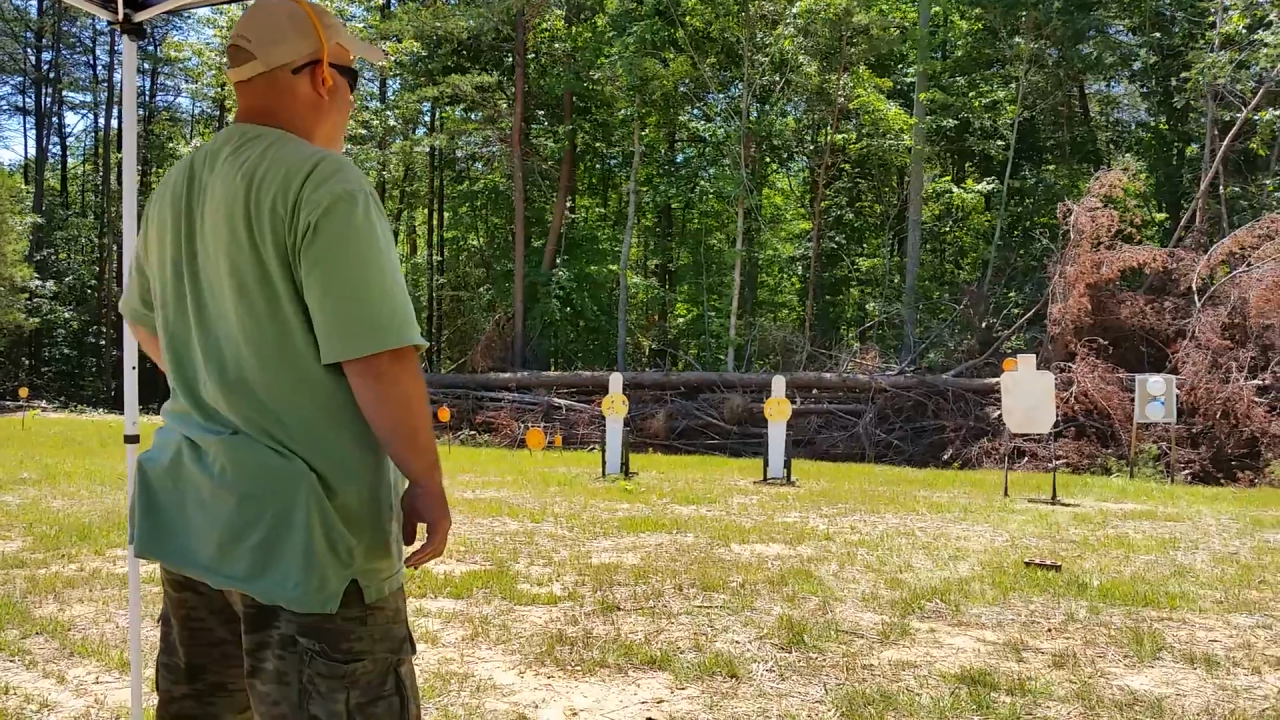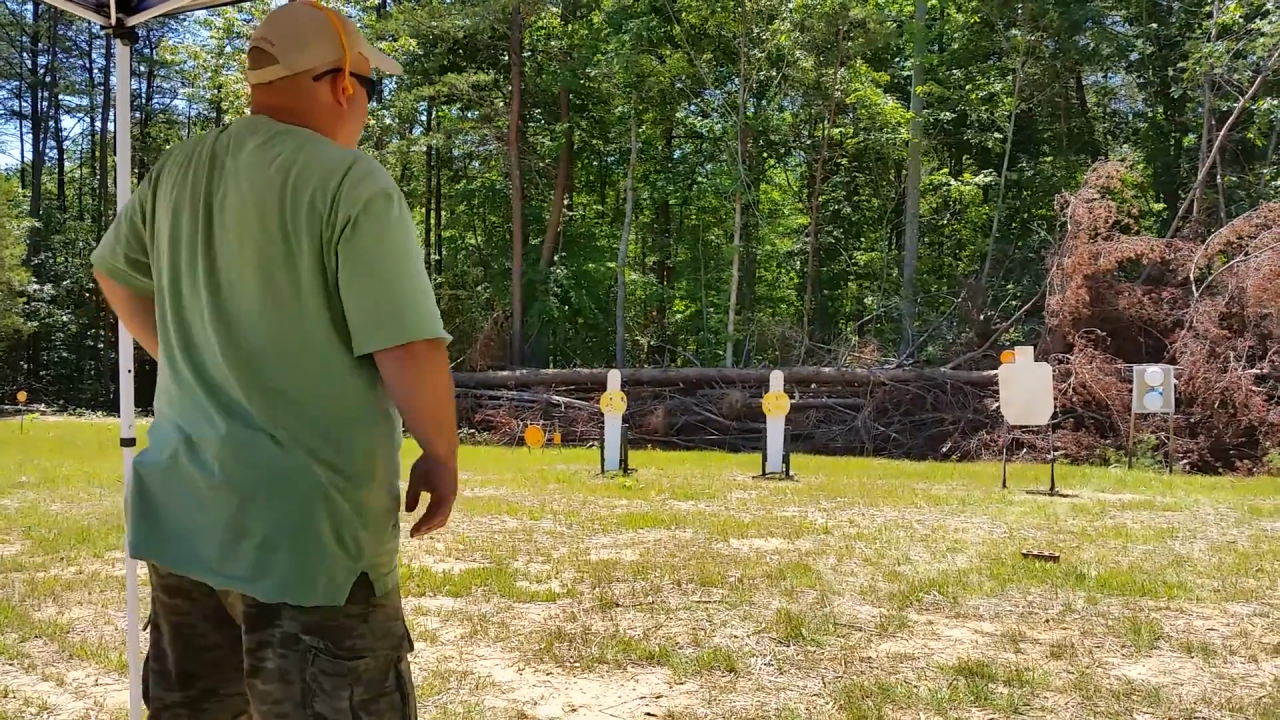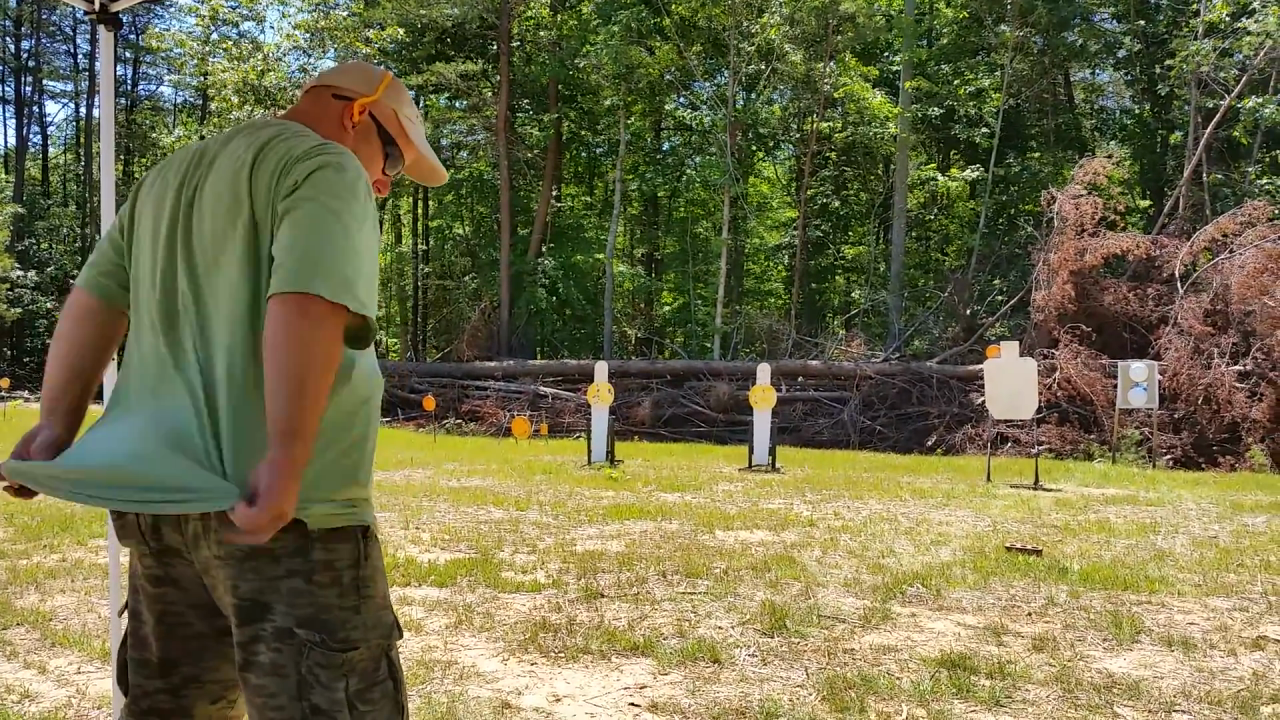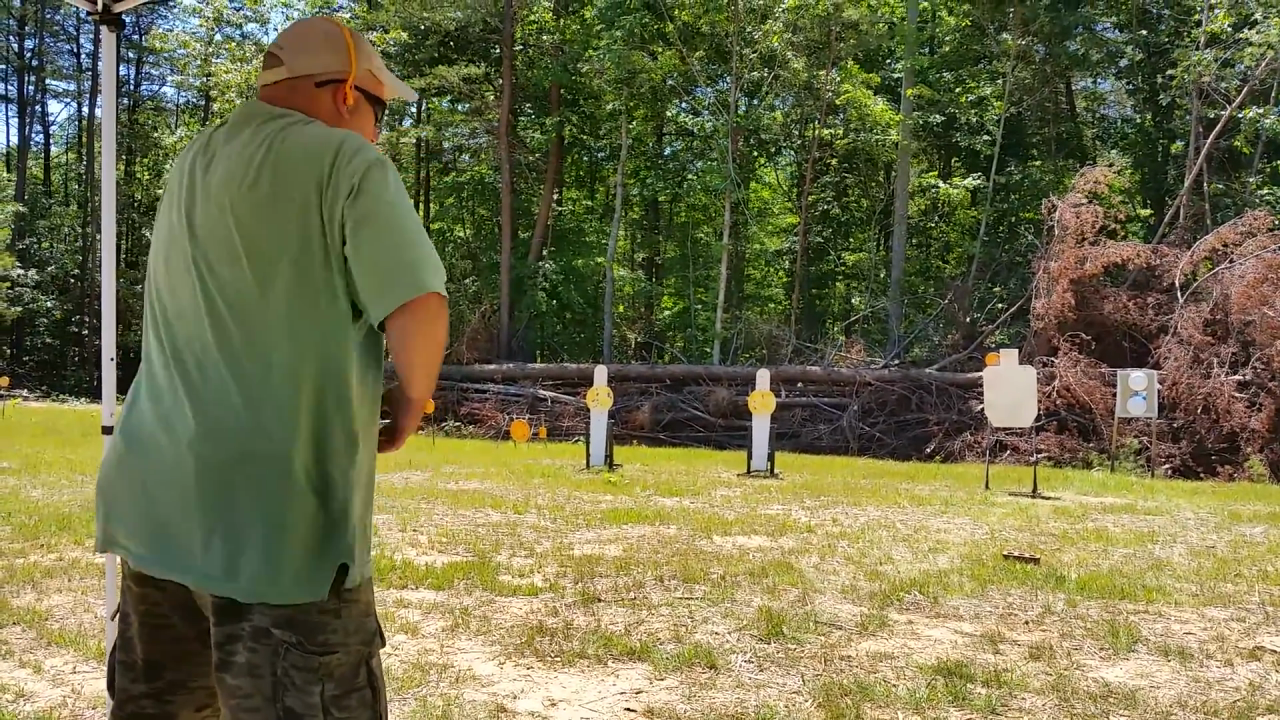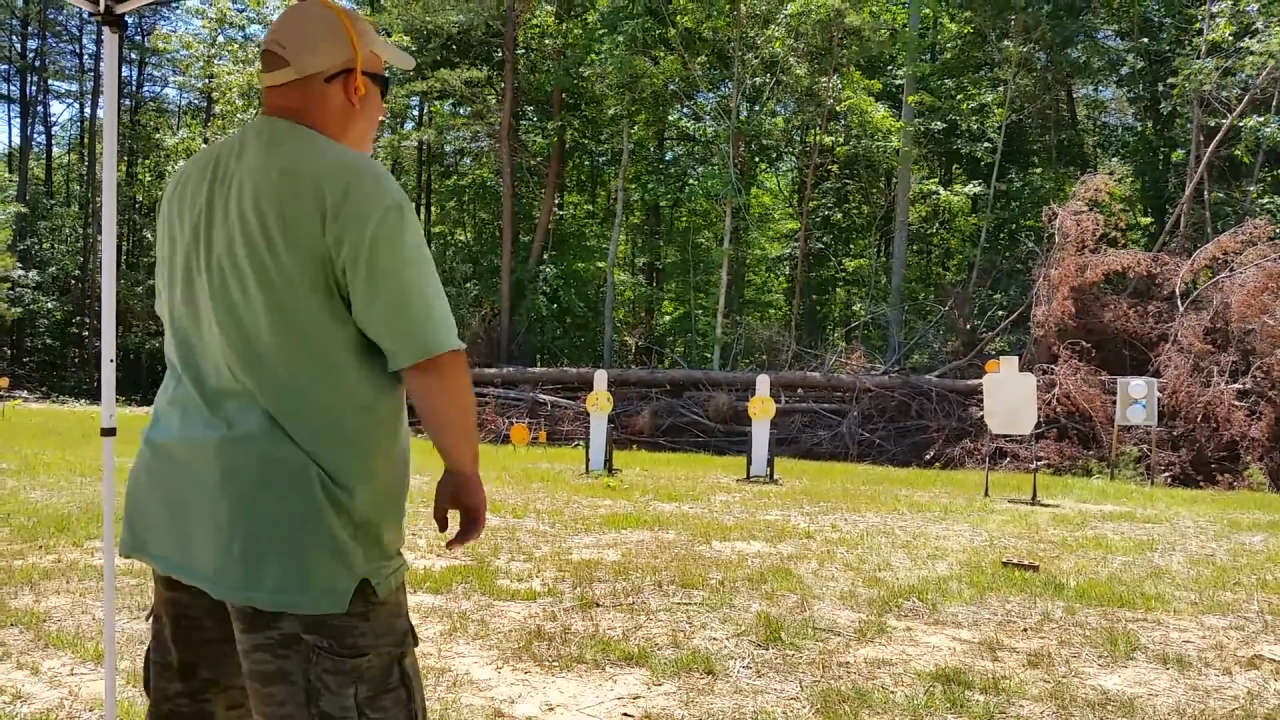
dt=1s
person 1, frame 1
left shoulder: (175, 188)
right shoulder: (325, 183)
left elbow: (143, 319)
right elbow: (379, 358)
right wrist: (425, 482)
left hip: (194, 512)
right hip: (306, 523)
person 1, frame 2
left shoulder: (178, 171)
right shoulder: (350, 182)
left elbow: (117, 271)
right elbow: (409, 347)
right wrist: (440, 455)
left hip: (182, 511)
right hip: (302, 523)
person 1, frame 3
left shoulder: (173, 173)
right shoulder: (324, 169)
left elbow: (95, 300)
right elbow: (308, 310)
left wrist: (57, 422)
right wrist: (288, 468)
left hip: (155, 492)
right hip: (271, 506)
person 1, frame 4
left shoulder: (193, 163)
right shoulder: (346, 163)
right elbow: (417, 304)
right wrist: (411, 399)
left hip: (153, 490)
right hip: (273, 503)
person 1, frame 5
left shoulder: (189, 182)
right shoulder: (357, 190)
right elbow: (428, 358)
right wrist: (464, 473)
left hip: (184, 499)
right hip: (300, 515)
